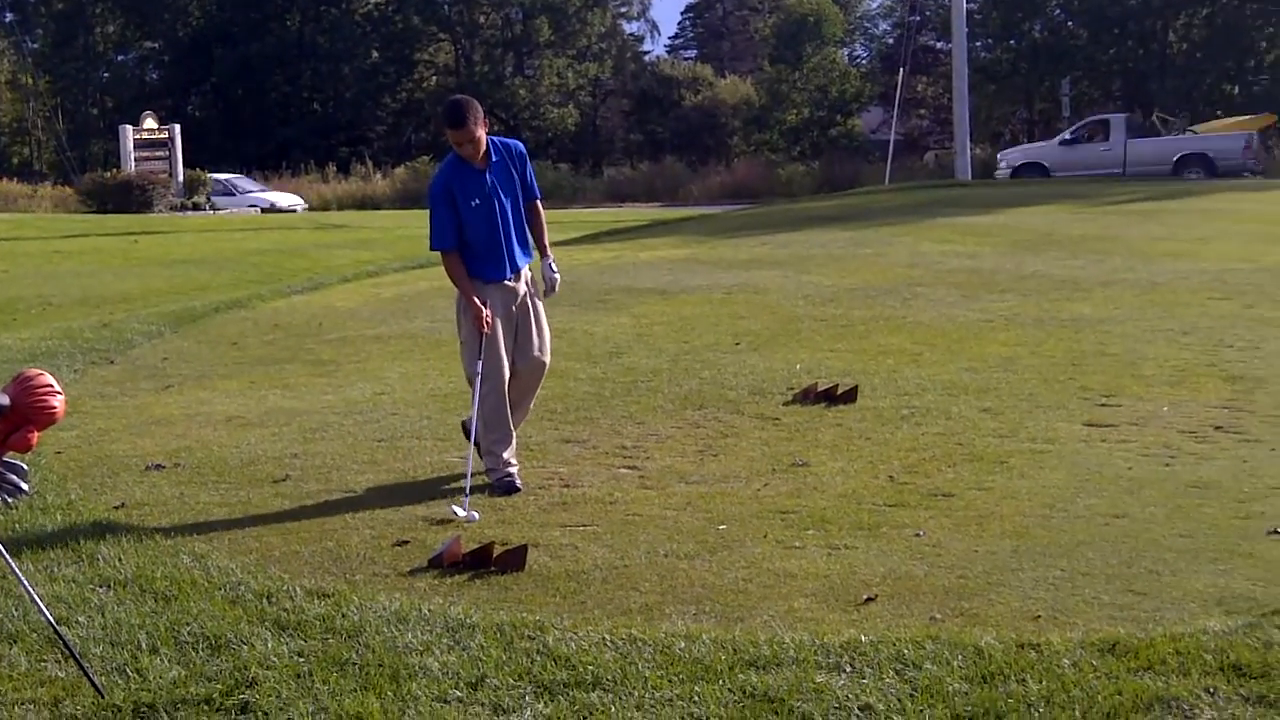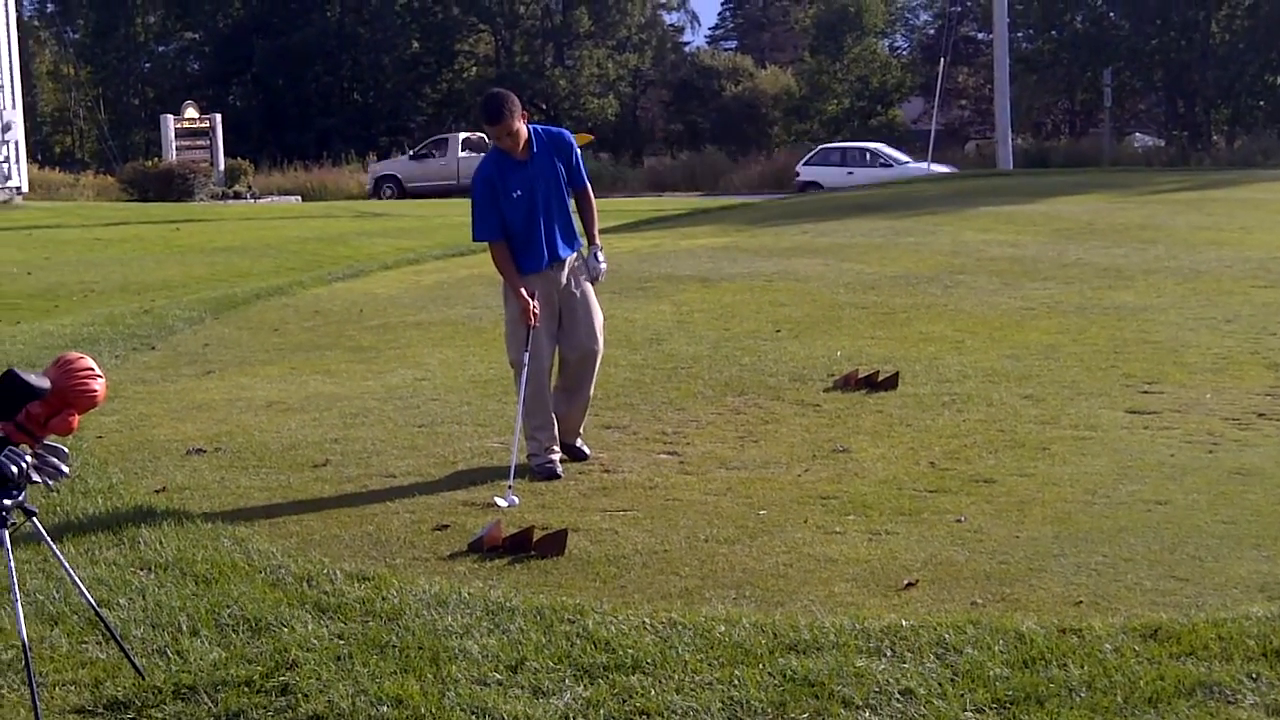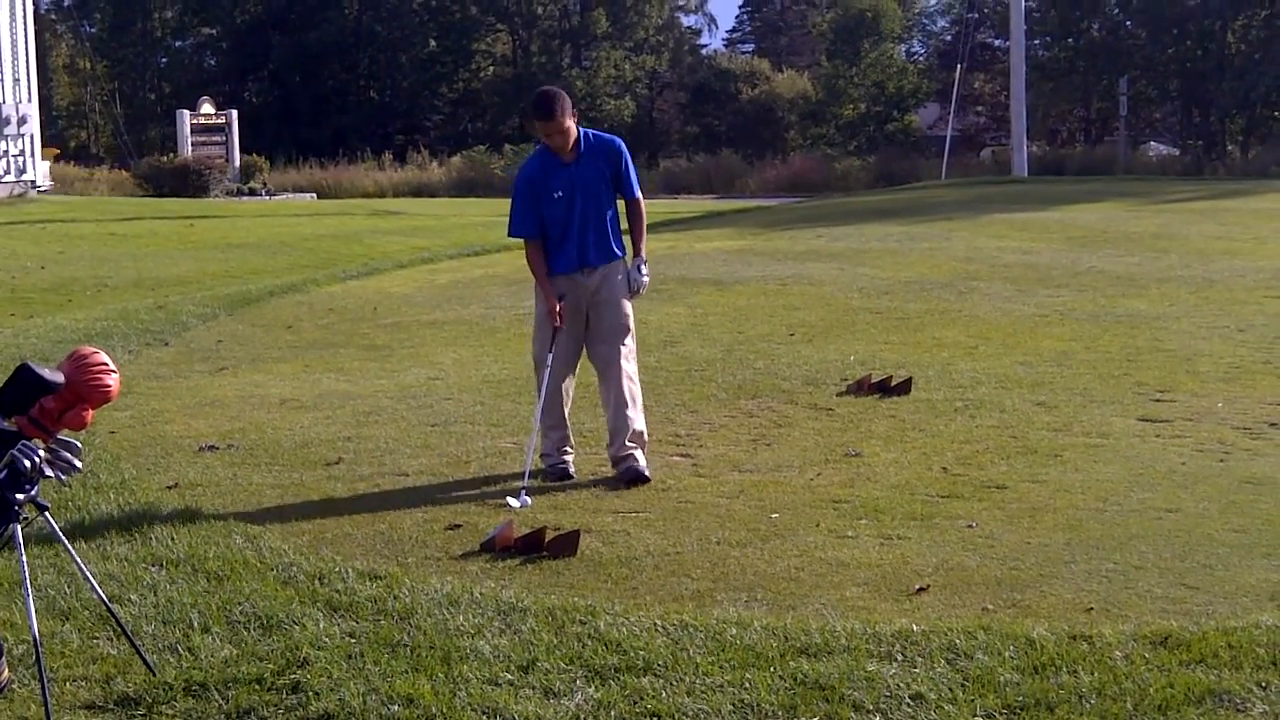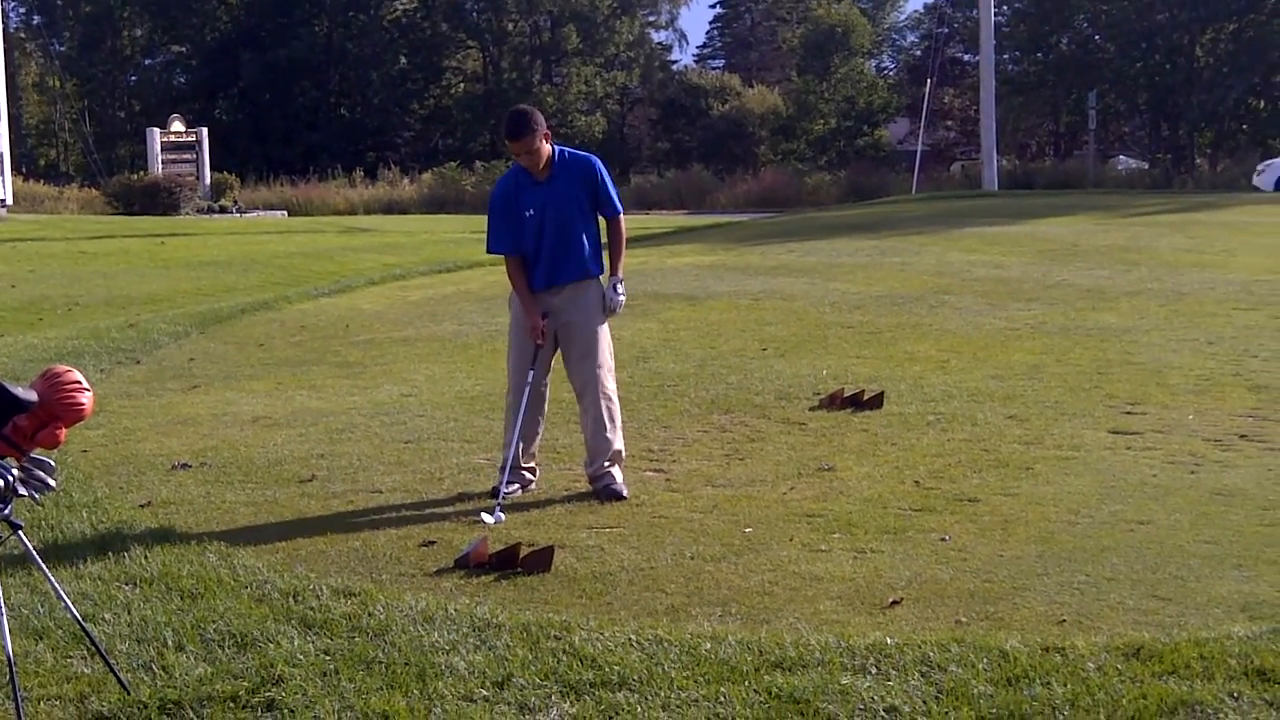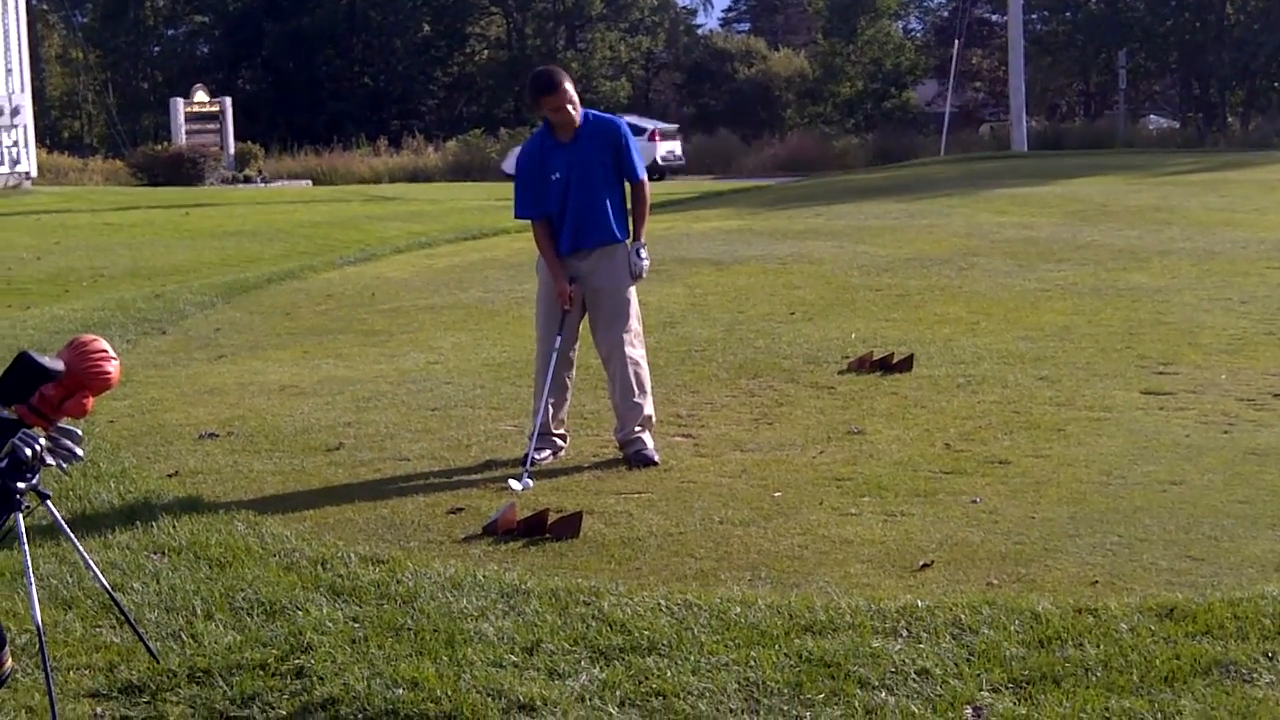
dt=1s
person 1, frame 1
left shoulder: (514, 153)
right shoulder: (445, 182)
left elbow: (532, 205)
right elbow: (448, 250)
left wrist: (546, 258)
right wrist: (472, 300)
left hip: (522, 275)
right hip: (482, 287)
left knee: (535, 360)
right knee: (491, 376)
left ankle: (484, 428)
right ankle: (501, 464)
person 1, frame 2
left shoulder: (560, 143)
right shoulder: (487, 175)
left elbow: (582, 193)
right elbow: (495, 241)
left wrist: (594, 246)
right wrist: (519, 291)
left hip: (571, 263)
right hip: (527, 277)
left knee: (588, 347)
right knee: (534, 365)
left ankle: (567, 429)
right ankle: (542, 449)
person 1, frame 3
left shoulder: (611, 150)
right shoulder: (531, 173)
left elbow: (634, 202)
right elbow: (531, 241)
left wrist: (639, 258)
right wrist: (547, 293)
left hip: (609, 271)
right hip: (559, 279)
left knee: (618, 362)
right knee: (555, 369)
left ankle: (628, 453)
right ankle: (557, 454)
person 1, frame 4
left shoulder: (587, 169)
right shoulder: (506, 190)
left elbow: (615, 221)
right elbow: (511, 256)
left wrist: (616, 278)
right wrist: (531, 309)
left hip: (583, 289)
right hip: (531, 295)
left knee: (595, 382)
right knee: (523, 386)
left ankle: (605, 470)
right ankle: (519, 469)
person 1, frame 5
left shoulder: (612, 131)
right shoulder: (532, 155)
left elbow: (640, 184)
right elbow: (538, 221)
left wrist: (639, 243)
right wrist: (558, 275)
left hip: (610, 254)
right hip: (558, 261)
left knee: (623, 347)
right knee: (553, 351)
left ankle: (636, 435)
right ankle: (548, 435)
